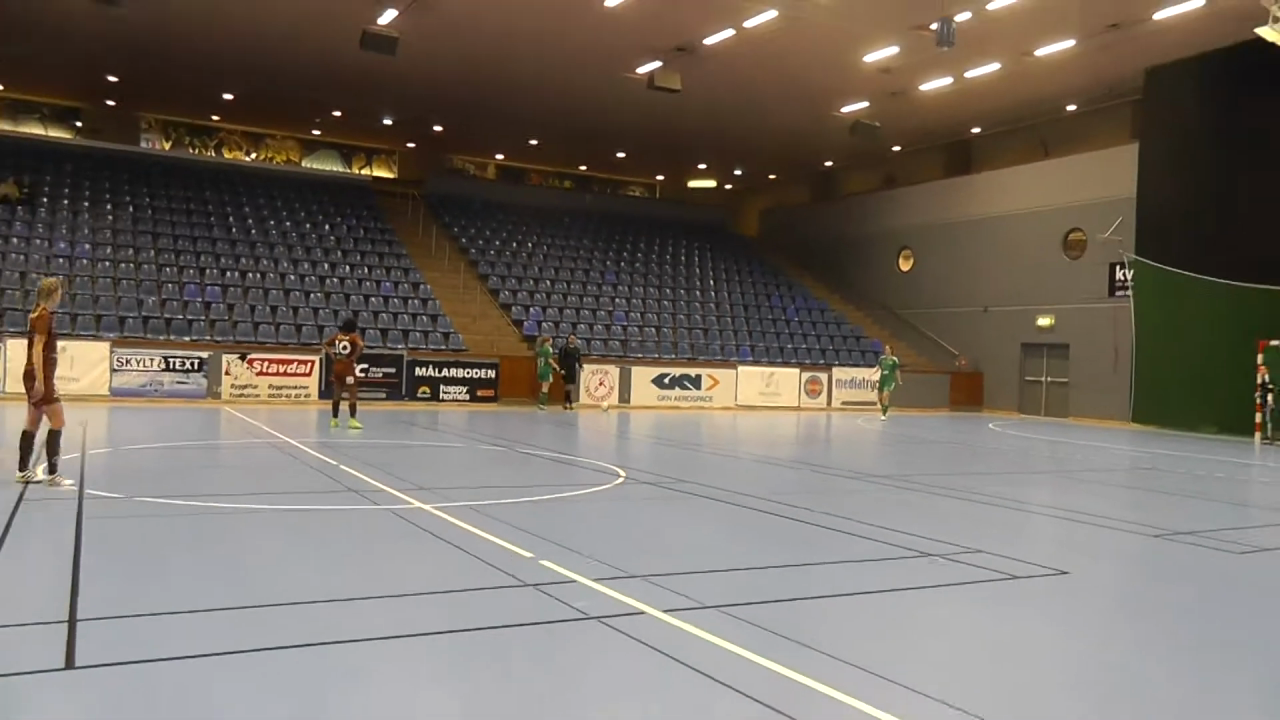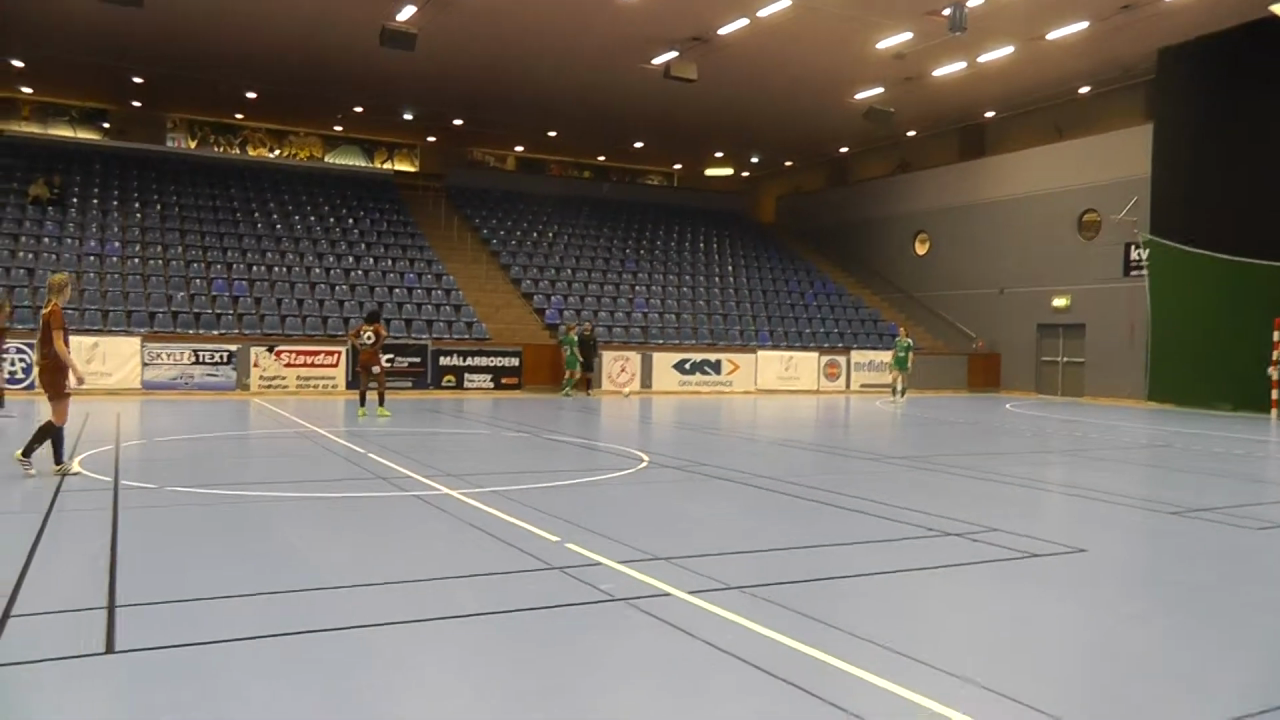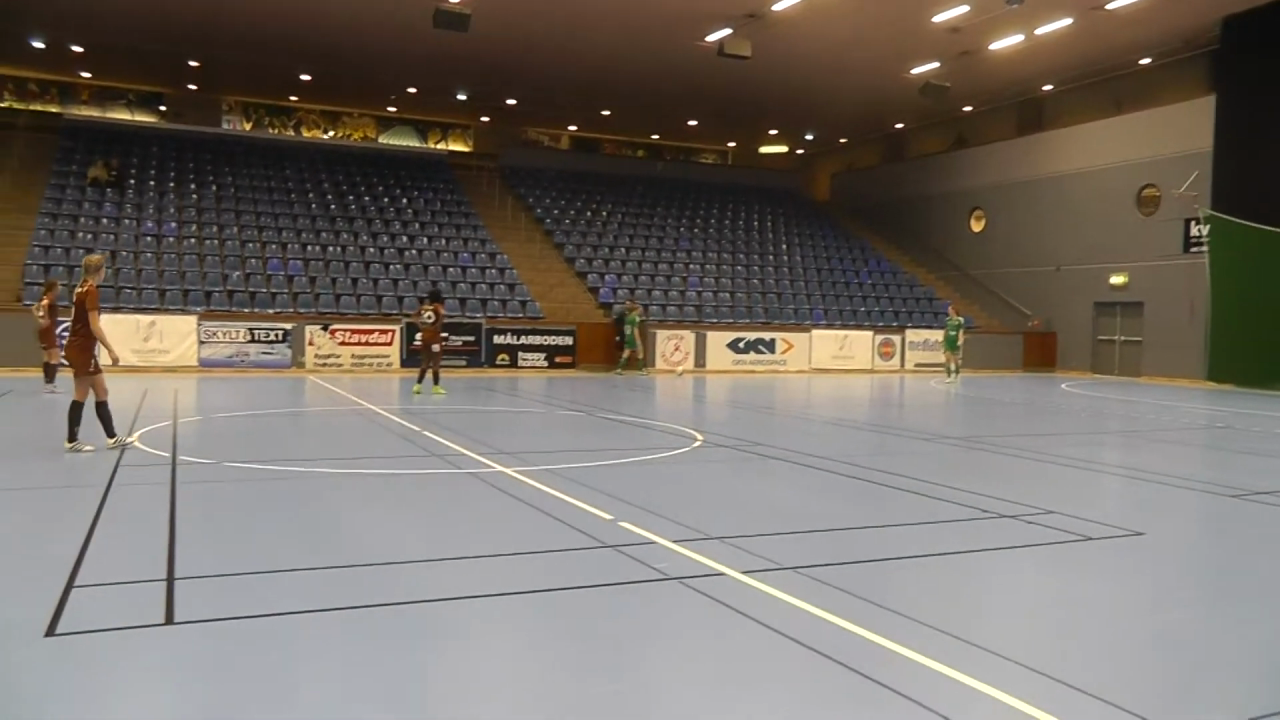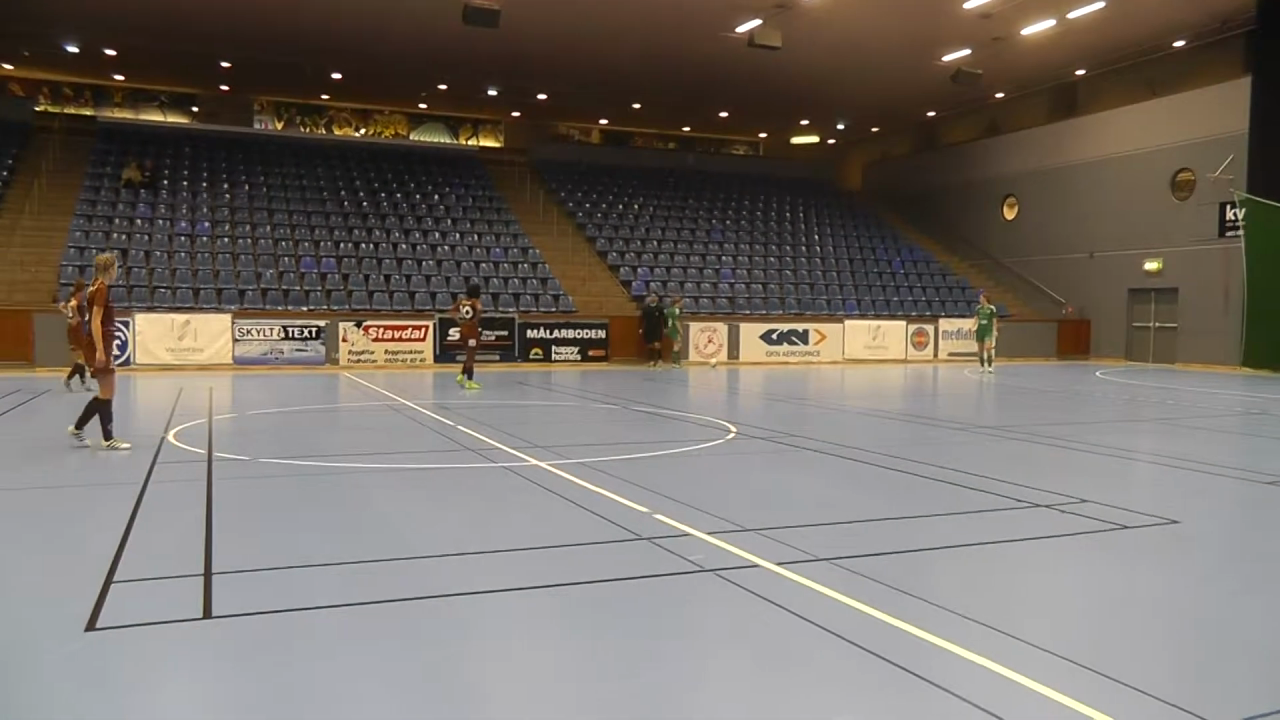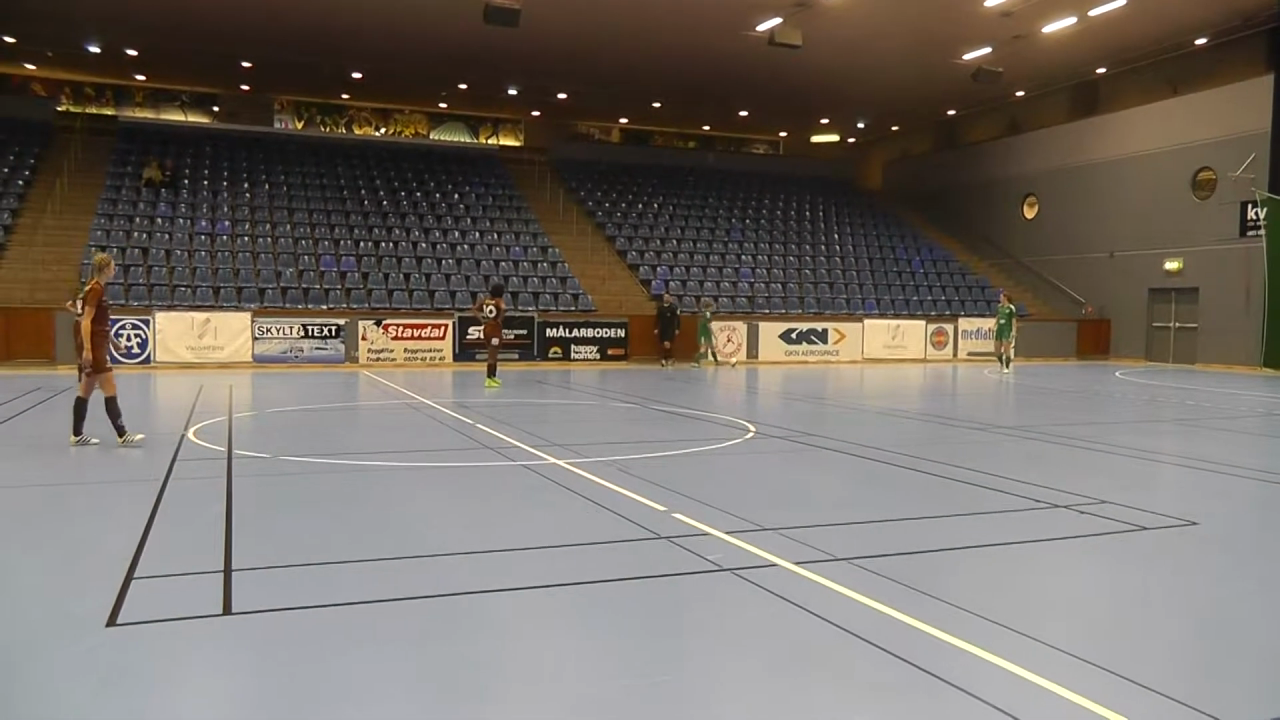
dt=0.3s
person 1, frame 1
left shoulder: (38, 314)
right shoulder: (44, 316)
right elbow: (38, 350)
right wrist: (39, 379)
left hip: (38, 377)
right hip: (41, 377)
left knee: (33, 425)
right knee: (58, 423)
left ankle: (24, 470)
right ankle: (52, 474)
person 1, frame 2
left shoulder: (48, 309)
right shoulder: (56, 311)
left elbow: (42, 341)
right elbow: (59, 345)
left wrist: (40, 363)
right wrist: (76, 369)
left hip: (49, 369)
right hip: (55, 370)
left knee: (59, 419)
right knee: (59, 420)
left ankle: (60, 463)
right ankle: (24, 455)
person 1, frame 3
left shoulder: (81, 289)
right shoulder: (91, 291)
right elbow: (94, 325)
right wrist: (111, 350)
left hip: (81, 348)
right hip: (82, 349)
left knee: (102, 393)
right knee: (81, 396)
left ankle: (113, 437)
right ankle: (72, 441)
person 1, frame 4
left shoulder: (98, 288)
right shoulder: (101, 289)
right elbow: (96, 321)
right wrist: (100, 350)
left hip: (100, 348)
right hip: (98, 349)
left knee: (105, 394)
right knee: (107, 393)
left ankle: (77, 429)
right ankle: (109, 439)
person 1, frame 5
left shoulder: (95, 288)
right shoulder: (95, 289)
right elbow: (86, 321)
left wrist: (112, 341)
right wrist: (87, 348)
left hip: (96, 347)
right hip: (93, 347)
left knee: (85, 392)
right knee: (110, 391)
left ankle: (77, 435)
right ankle: (123, 435)
